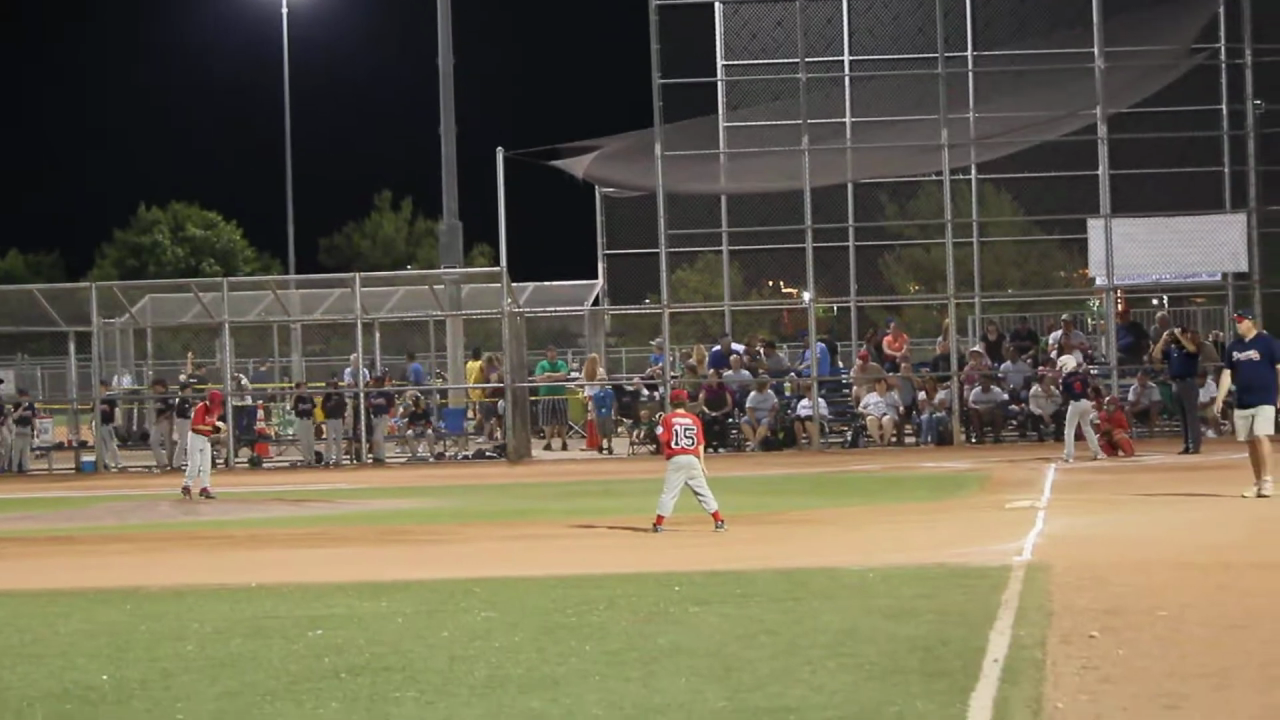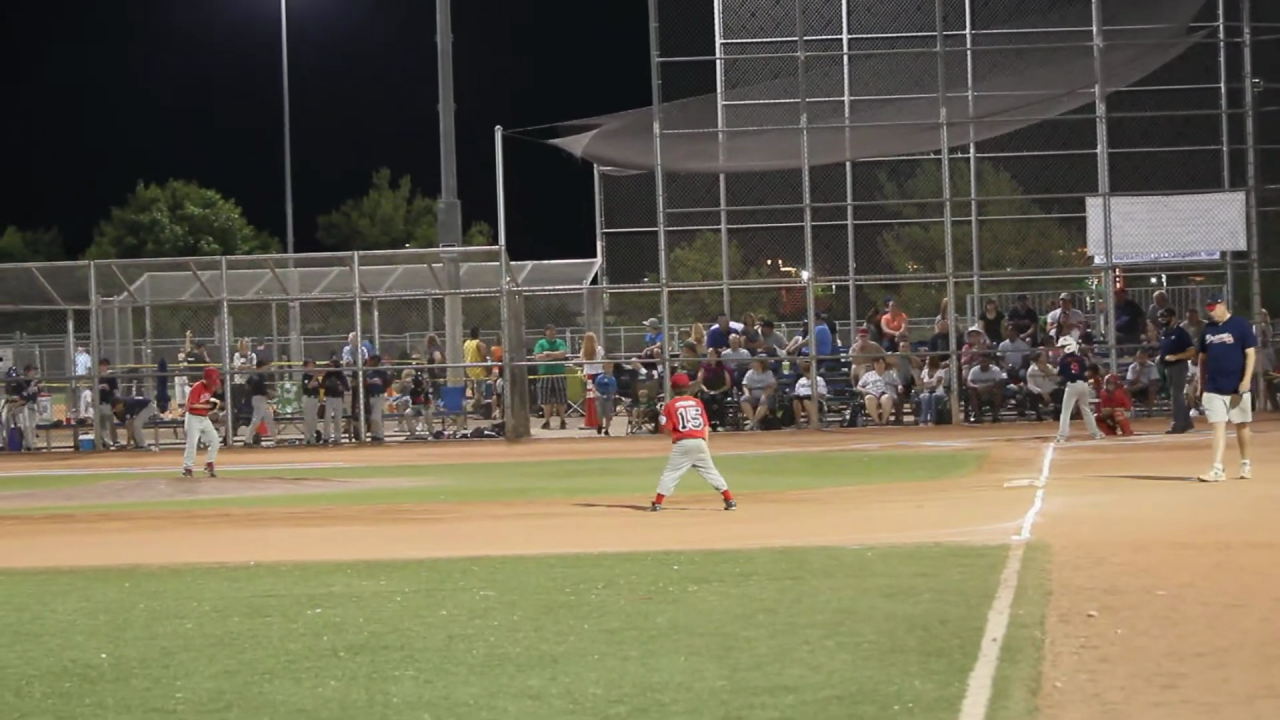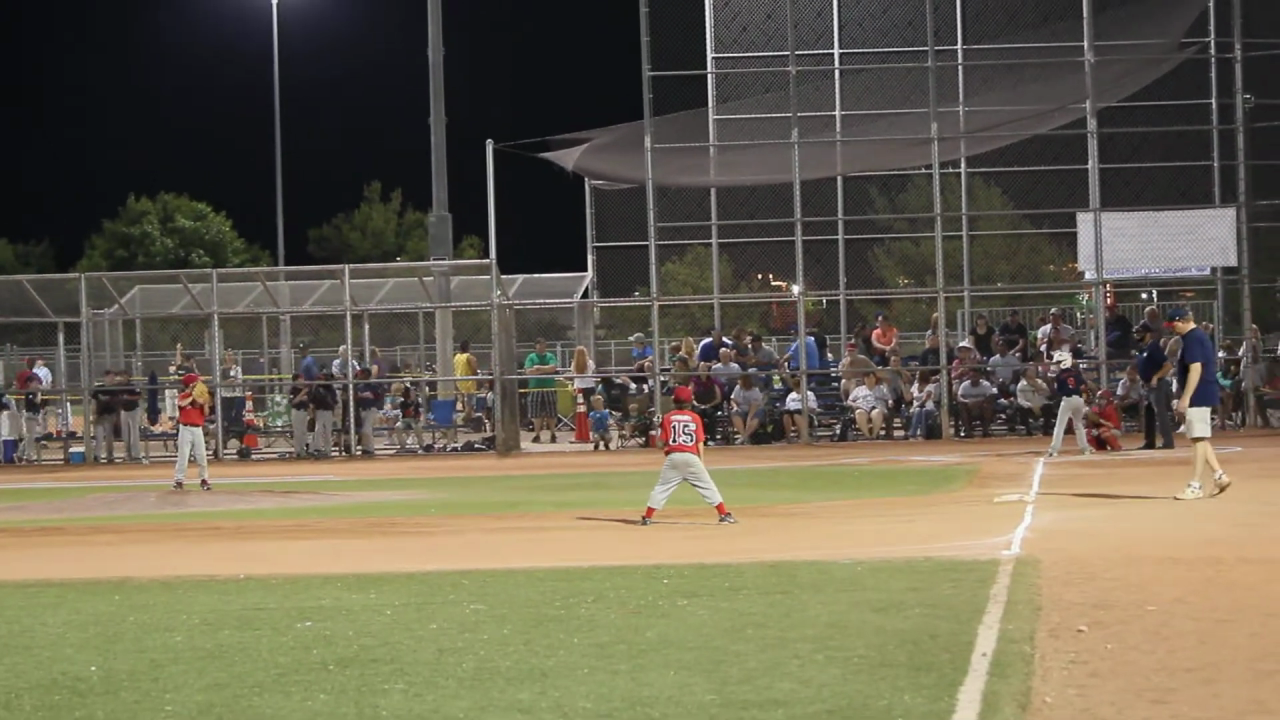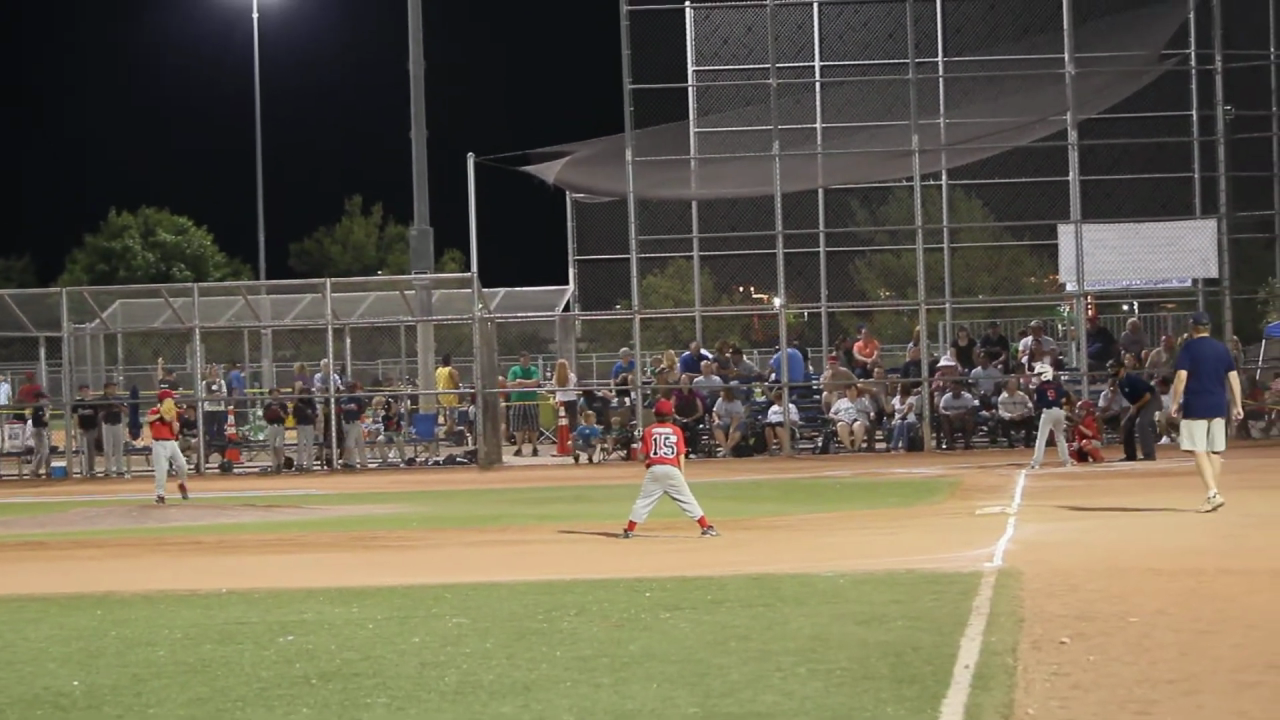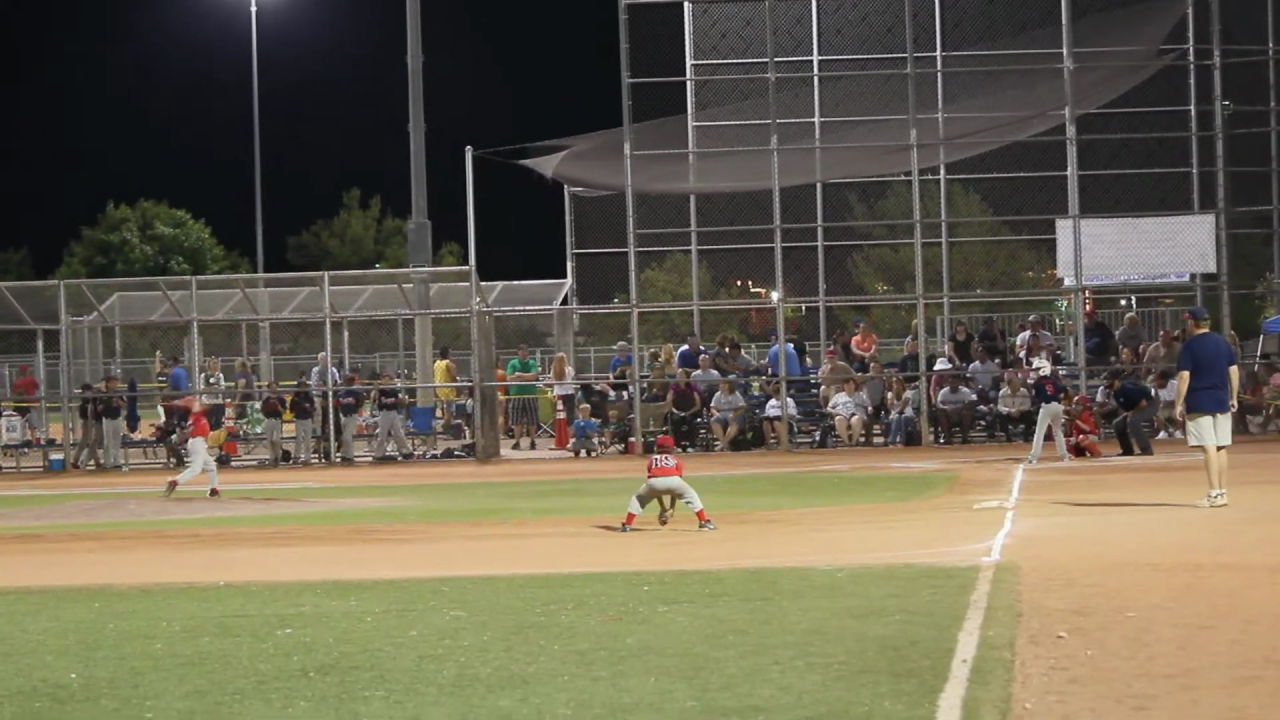
dt=1s
person 1, frame 1
right shoulder: (1233, 346)
right elbow: (1227, 373)
right wrist: (1220, 398)
left hip: (1264, 400)
right hip: (1242, 403)
left knee: (1262, 438)
right knee: (1251, 443)
right ankle: (1259, 484)
person 1, frame 2
left shoulder: (1241, 325)
right shoulder: (1207, 329)
left elbow: (1251, 354)
right elbow: (1203, 358)
left wrist: (1246, 380)
right wrist: (1201, 383)
left hip: (1236, 387)
right hip: (1213, 388)
left knee: (1242, 425)
right knee: (1218, 426)
left ankle: (1245, 464)
right ankle: (1218, 469)
person 1, frame 3
left shoulder: (1192, 339)
right shoulder: (1199, 336)
left elbow: (1195, 370)
left wrist: (1185, 398)
left hip: (1198, 396)
right hip: (1207, 395)
left knee: (1199, 439)
right knee: (1202, 438)
left ankle: (1195, 486)
right ankle: (1219, 474)
person 1, frame 4
left shoulder: (1188, 347)
right shoulder: (1222, 348)
left elbow: (1181, 377)
right elbow: (1234, 377)
left wrist: (1175, 402)
right wrist: (1237, 404)
left hip: (1195, 406)
right hip: (1218, 406)
left knee: (1199, 452)
right knee: (1215, 452)
left ankle: (1213, 494)
right ankle: (1213, 495)
person 1, frame 5
left shoulder: (1190, 345)
right shoulder: (1223, 342)
left elbow: (1184, 377)
right elbow: (1234, 371)
left wrist: (1179, 403)
right wrist: (1234, 397)
left hip: (1199, 403)
right hip: (1222, 401)
left knee: (1209, 447)
right knee: (1221, 447)
left ankle: (1214, 494)
right ankle: (1222, 492)
